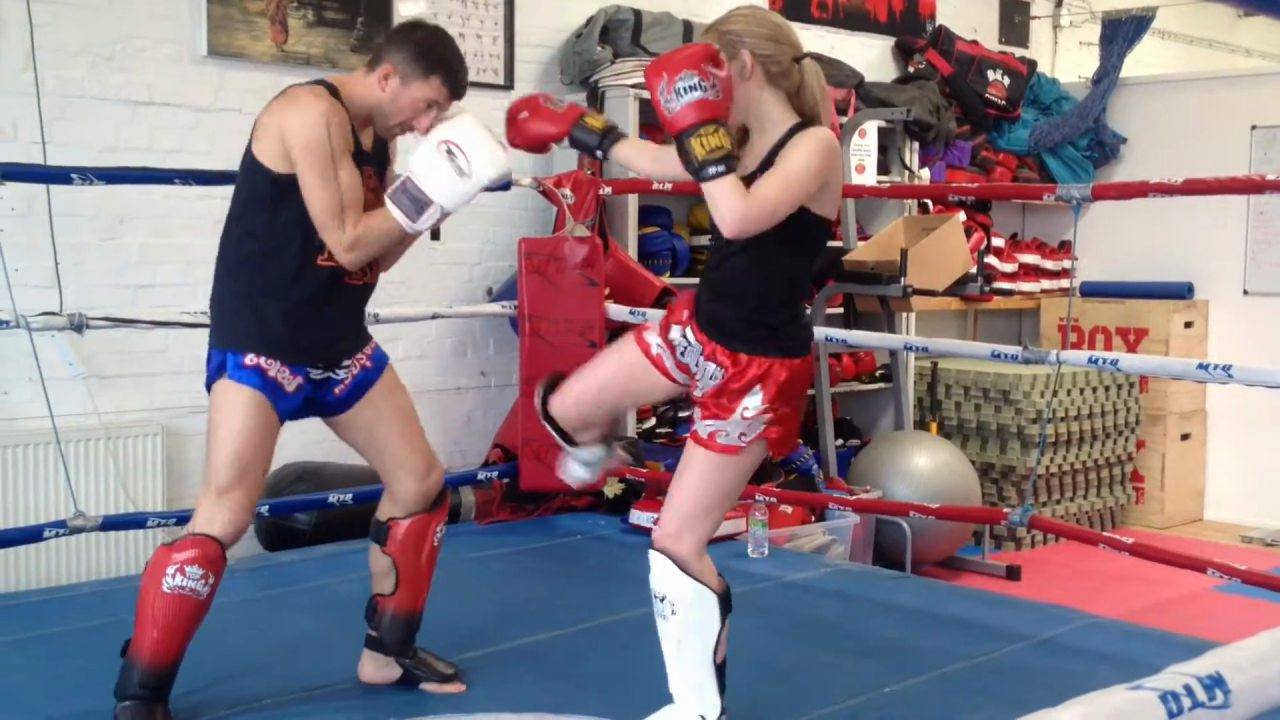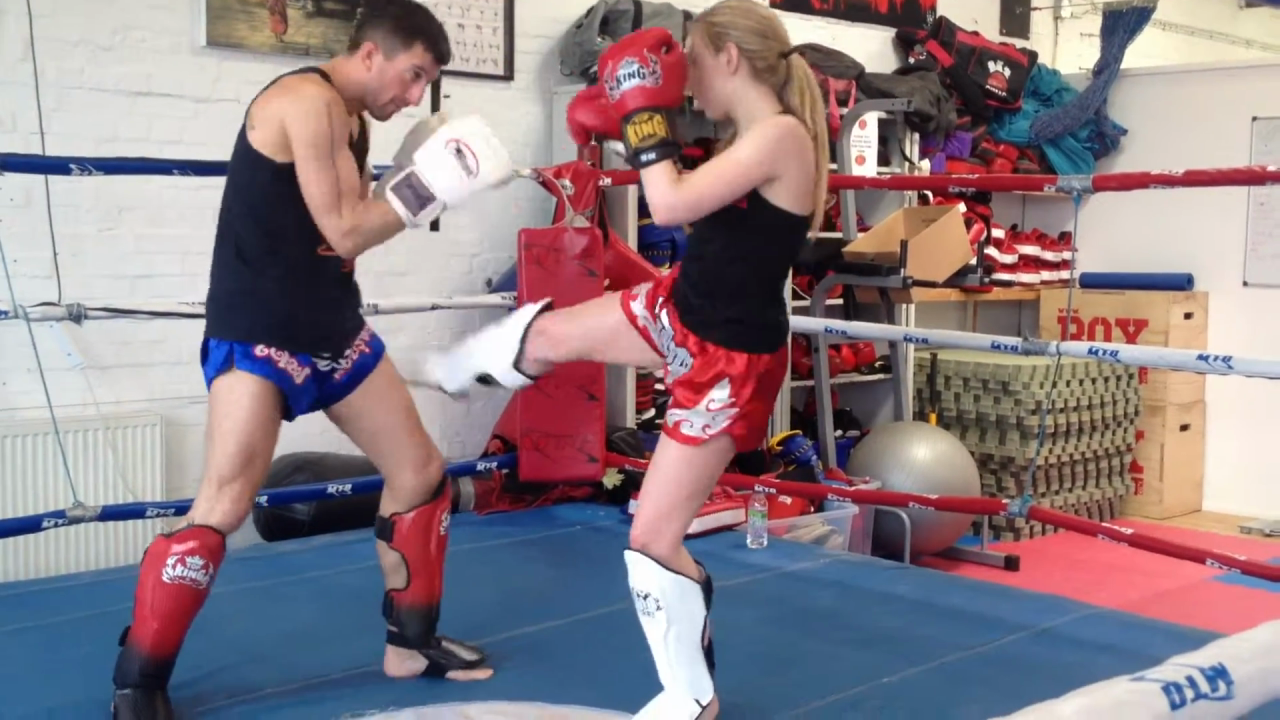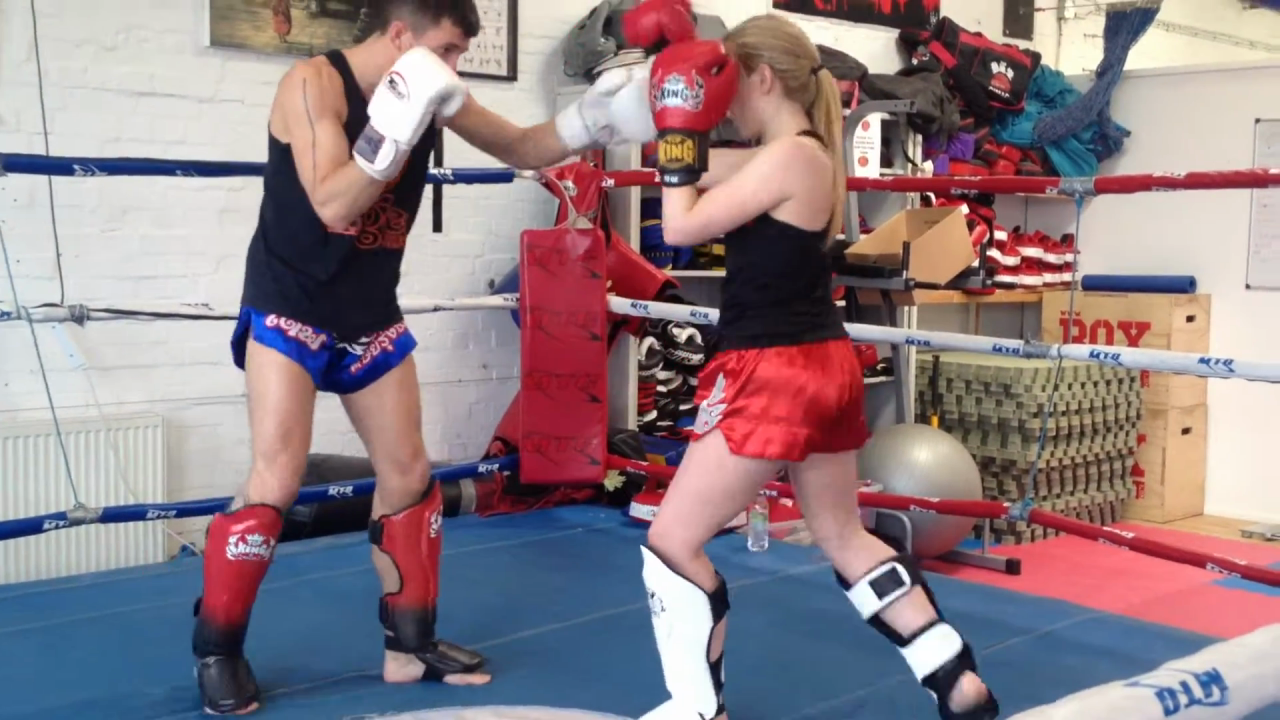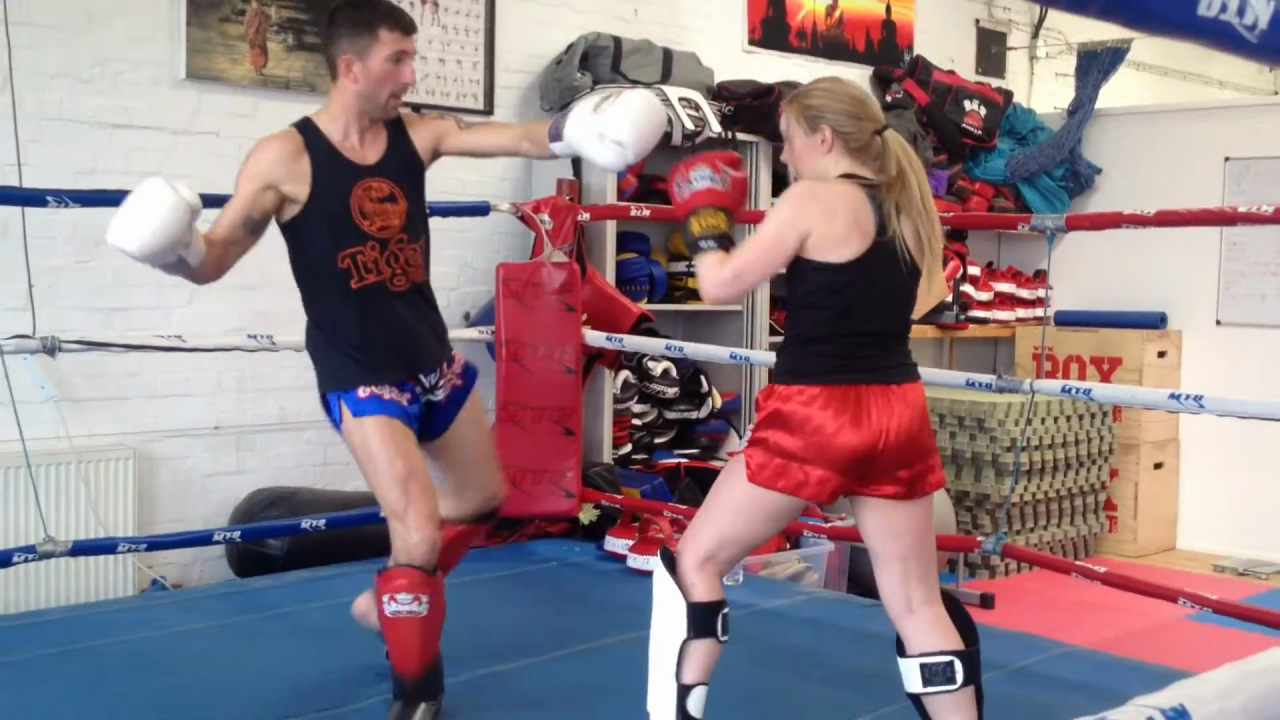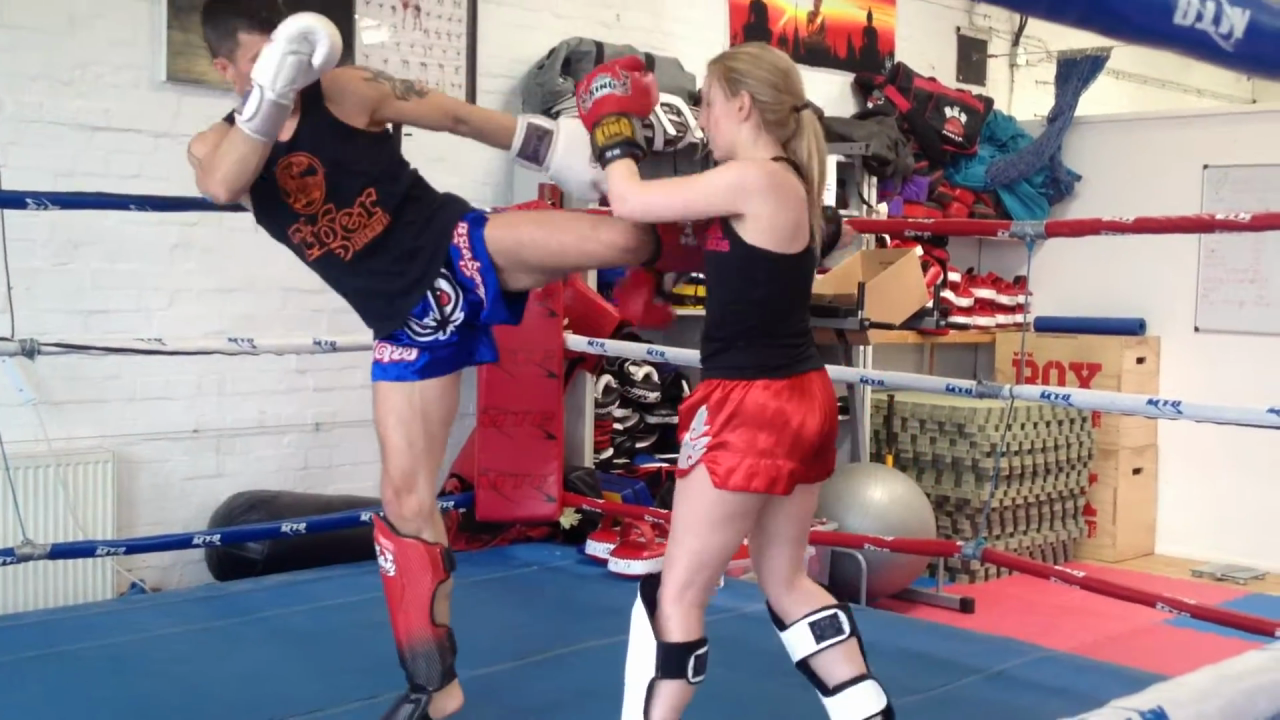
dt=0.4s
person 1, frame 1
left shoulder: (372, 134)
right shoulder: (314, 115)
right elbow: (348, 243)
left wrist: (435, 178)
right wrist: (434, 191)
left hip: (339, 344)
right hip: (258, 343)
left knee: (421, 482)
right knee: (223, 518)
left ankle: (387, 648)
person 1, frame 2
left shoulder: (356, 118)
right shoulder: (306, 101)
right elbow: (348, 232)
left wrist: (426, 170)
right wrist: (433, 184)
left hip: (336, 329)
right hip: (258, 334)
left knee: (421, 473)
right knee: (223, 508)
left ankle: (413, 639)
person 1, frame 3
left shoulder: (434, 91)
right shoulder: (314, 83)
left elbow: (519, 145)
right elbow: (334, 207)
left wrist: (596, 114)
right wrist: (394, 124)
left hip: (370, 316)
right hip: (287, 309)
left knee: (408, 481)
right knee: (276, 480)
left ankle: (410, 645)
right ankle: (218, 651)
person 1, frame 4
left shoulder: (417, 131)
right shoulder: (288, 157)
left elbow: (513, 136)
right elbow: (209, 261)
left wrist: (585, 128)
right wrist: (168, 245)
left hip: (437, 360)
right hip: (364, 373)
left knee: (473, 503)
right knee: (420, 539)
left ankle: (385, 601)
person 1, frame 5
left shoulder: (348, 91)
right shoulder: (214, 146)
left elbow: (459, 116)
right elbow: (223, 187)
left wrist: (549, 143)
right wrist: (272, 91)
left hip: (464, 250)
right hip: (409, 325)
left knee: (617, 239)
right knee: (405, 498)
person 2, frame 1
left shoulder: (814, 151)
right shoulder: (746, 139)
left elbow: (738, 218)
right elbow: (651, 163)
left wrist: (699, 126)
right wrist: (577, 128)
left hip: (764, 375)
right hip: (703, 329)
left knee: (678, 541)
right knee: (565, 404)
right ankle: (587, 459)
person 2, frame 2
left shoulder: (782, 137)
right shoulder: (752, 131)
left elbow: (672, 207)
right elbow: (683, 189)
left wrist: (648, 118)
right wrist: (626, 128)
left hip: (733, 363)
right hip: (678, 310)
left knee: (653, 537)
right knee: (545, 329)
right ankle: (464, 367)
person 2, frame 3
left shoulder: (789, 158)
right shoulder: (810, 151)
left elbow: (680, 226)
right elbow: (717, 173)
left wrist: (681, 125)
right wrist: (669, 60)
left hip: (772, 375)
right hip: (826, 365)
left knee: (672, 541)
right knee: (843, 539)
person 2, frame 4
left shoulder: (811, 199)
right shoulder: (906, 208)
left elbow: (721, 286)
left wrist: (707, 212)
left hip: (814, 414)
right hip: (898, 411)
left knee: (696, 561)
right knee: (917, 601)
person 2, frame 5
left shoulder: (760, 181)
right shoulder: (783, 181)
left elbow: (635, 202)
left wrist: (612, 123)
left hip: (748, 407)
right hip: (795, 399)
left knee: (678, 589)
right knee: (785, 580)
